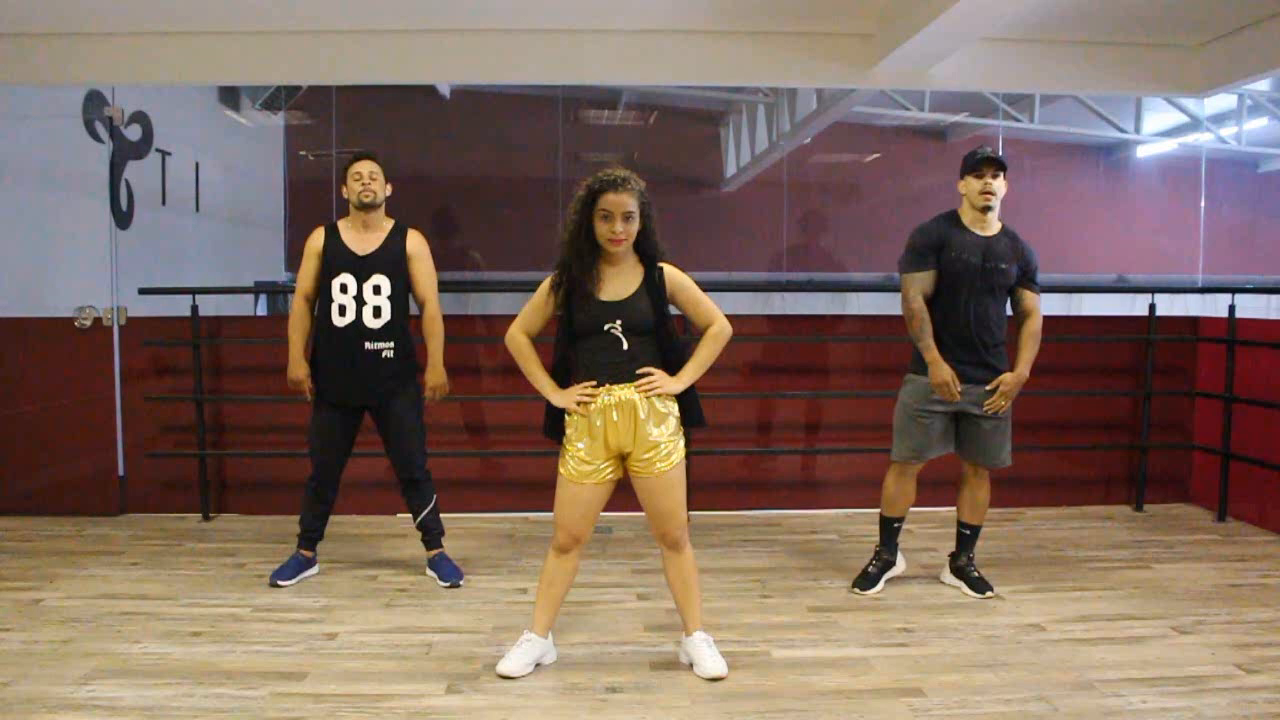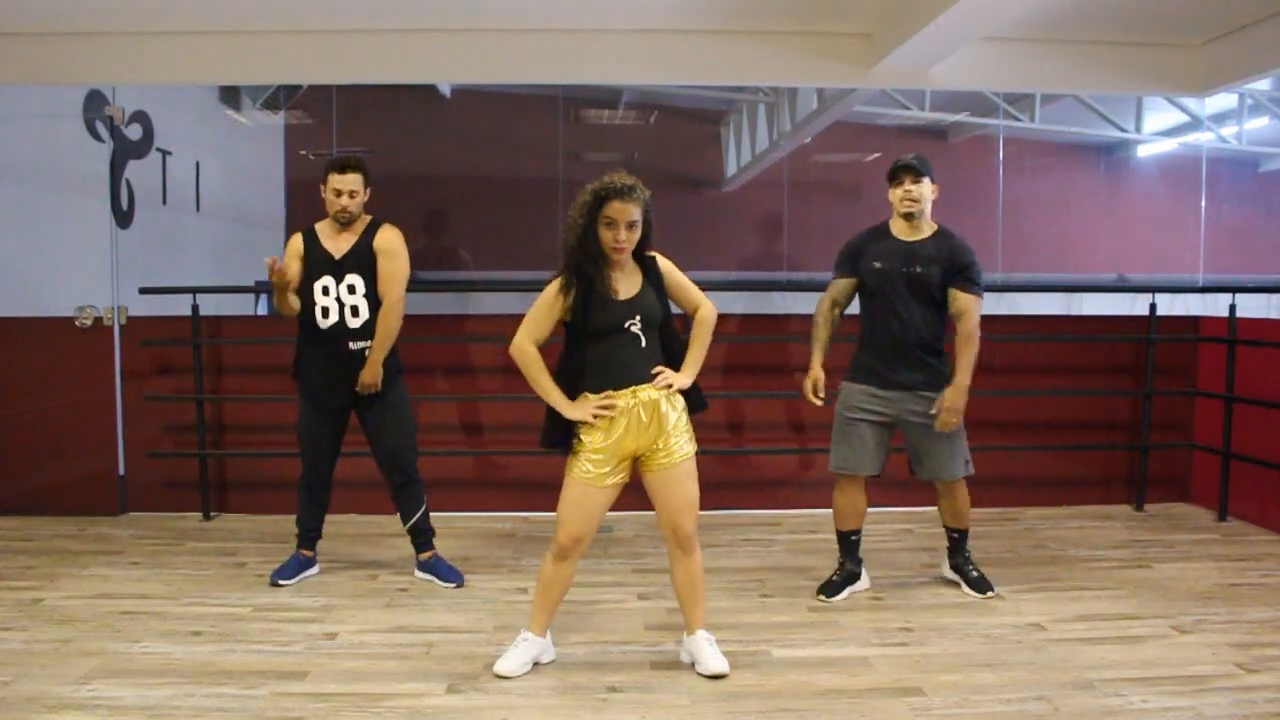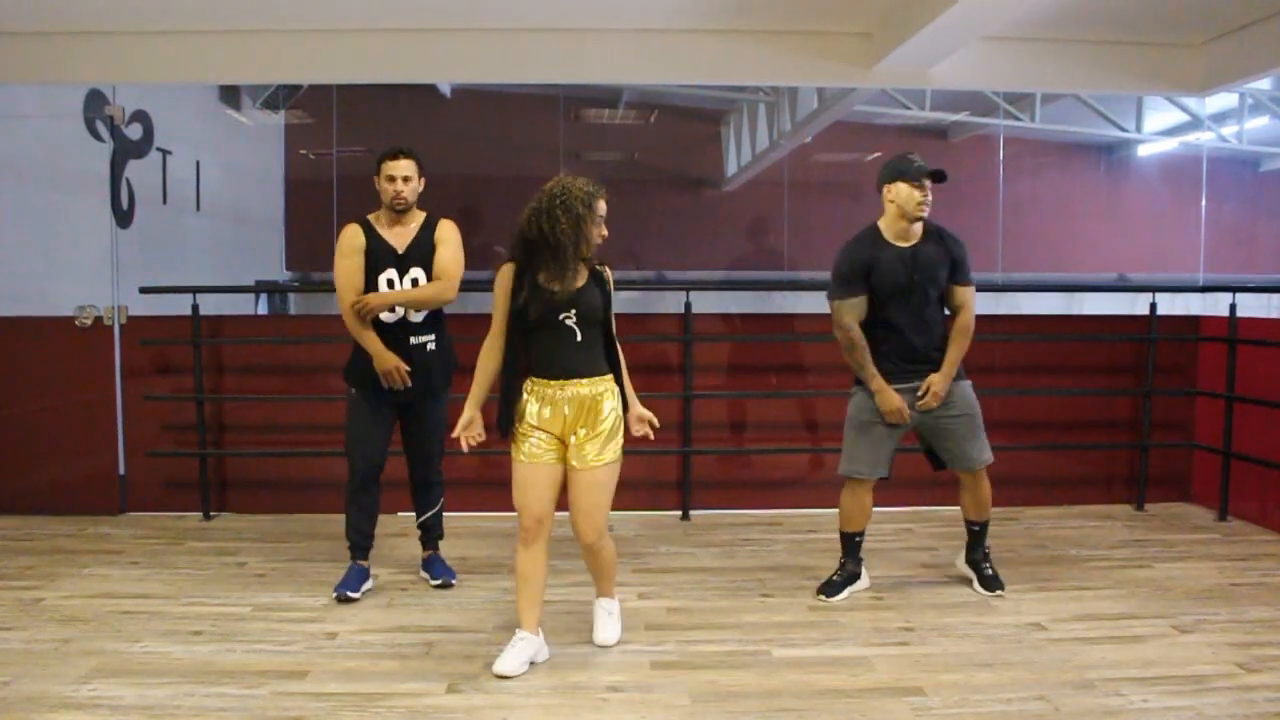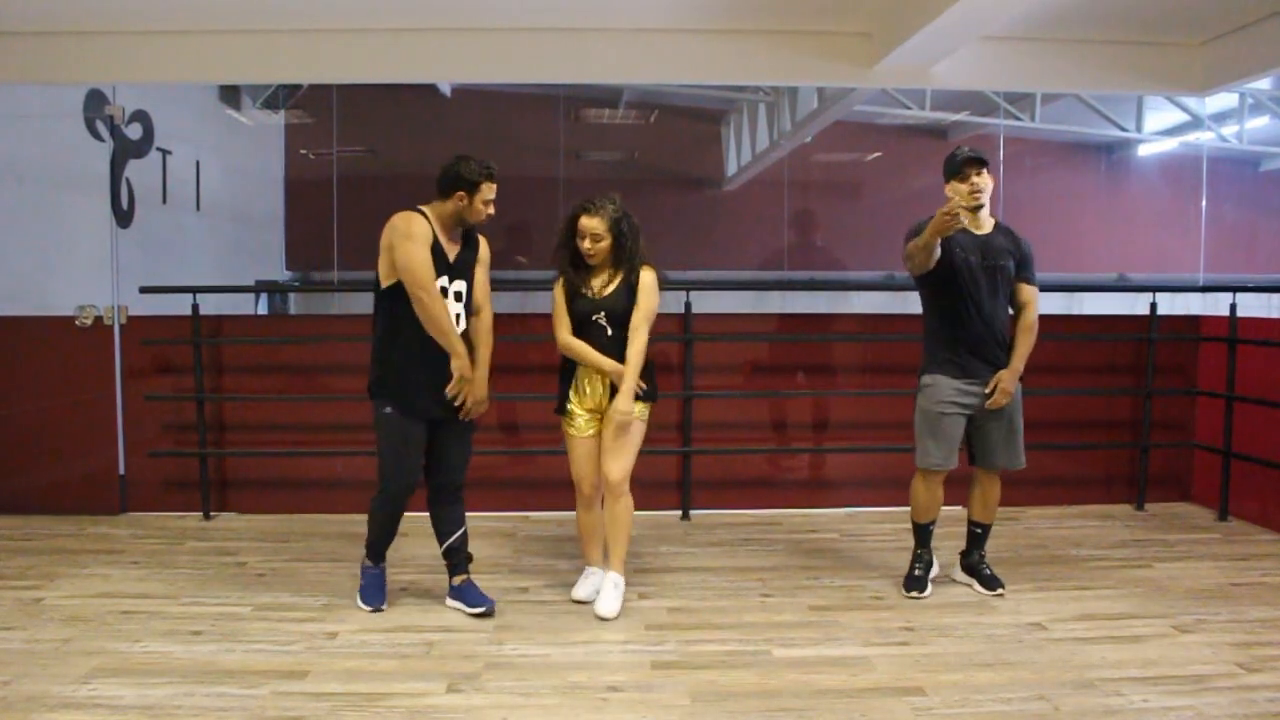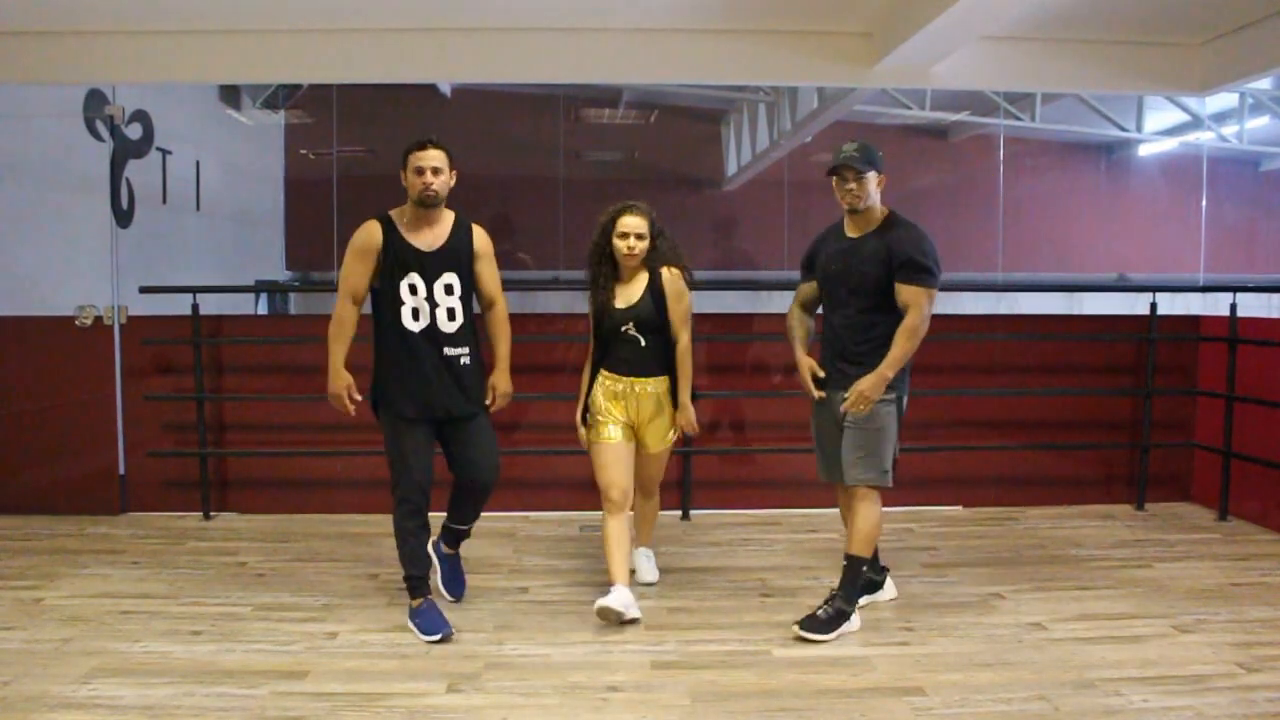
dt=1s
person 1, frame 1
left shoulder: (662, 276)
right shoulder: (568, 279)
left elbow: (719, 327)
right elbow: (518, 335)
left wrist: (682, 380)
right wrist: (553, 391)
left hip: (653, 418)
right hip: (588, 422)
left knee: (672, 534)
right knee: (567, 538)
left ankle: (696, 638)
right ankle: (537, 638)
person 1, frame 2
left shoulder: (656, 268)
right shoulder: (571, 286)
left elbow: (704, 312)
right elbow: (522, 346)
left wrist: (687, 374)
right wrist: (565, 407)
left hip: (665, 417)
right hip: (604, 424)
left knee: (684, 534)
right knee: (568, 540)
left ankle: (697, 637)
right ankle: (535, 638)
person 1, frame 3
left shoulder: (600, 278)
right shoulder: (515, 274)
right elbow: (497, 344)
left wrist: (633, 403)
right wrist: (473, 407)
left hip: (597, 408)
right hip: (538, 409)
left knee: (590, 531)
right knee: (532, 525)
left ankle: (607, 601)
right ankle: (528, 635)
person 1, frame 4
left shoulder: (642, 277)
right shoulder: (567, 279)
left elbow: (640, 336)
right elbow: (563, 338)
left wrist: (626, 388)
right wrist: (609, 366)
left hip: (627, 390)
right hip: (580, 390)
left knee: (615, 479)
right knee: (586, 488)
left ankle: (614, 573)
right ankle: (592, 569)
person 1, frame 5
left shoulder: (667, 276)
right shoulder: (603, 288)
left elbow: (683, 341)
right elbow: (594, 350)
left wrist: (686, 403)
right wrist: (583, 407)
left hip: (657, 396)
right hip: (610, 397)
left knee: (647, 486)
right knee: (615, 496)
left ankle: (643, 548)
right ankle: (620, 592)
person 2, frame 1
left shoulder: (1018, 250)
right shoulder: (933, 234)
left elbow: (1031, 315)
right elbow: (914, 300)
left wrist: (1020, 372)
right wrist: (935, 362)
left hip: (990, 380)
right hip: (934, 373)
left knee: (979, 470)
right knee: (906, 462)
left ankle: (961, 562)
right ankle: (886, 554)
person 2, frame 2
left shoulder: (956, 252)
right shoulder: (862, 246)
left elbow: (967, 321)
right elbow: (830, 304)
left wrist: (960, 385)
right wrist: (816, 362)
left hip: (929, 383)
right hip: (865, 381)
left knee: (951, 477)
right knee: (848, 475)
left ankle: (959, 559)
right ankle: (850, 566)
person 2, frame 3
left shoulder: (949, 247)
right shoulder: (856, 254)
left elbow: (965, 312)
right elbow: (847, 327)
left wrist: (946, 375)
right wrist: (879, 388)
left hip: (944, 379)
right hip: (883, 383)
left knee: (975, 468)
right knee: (859, 476)
left ankle: (977, 554)
right ankle: (851, 567)
person 2, frame 4
left shoulder: (1013, 243)
right shoulder: (934, 231)
left elbow: (1027, 311)
right elbow: (917, 263)
left wrist: (1013, 369)
right wrist: (936, 232)
left hip: (998, 377)
right hip: (943, 374)
left knee: (991, 470)
right knee: (930, 468)
left ankle: (972, 560)
right ankle: (923, 557)
person 2, frame 5
left shoulder: (907, 241)
right shoulder: (824, 243)
left elbow: (918, 315)
right elbow: (801, 304)
left wrist: (881, 377)
right wrist: (801, 355)
left hip: (877, 383)
right hip: (829, 380)
left knee: (864, 485)
right knee: (849, 484)
left ankle: (846, 601)
right ankle: (873, 575)
person 3, frame 1
left shoulder: (410, 241)
right shoulder: (322, 239)
left elbow: (429, 305)
right elbow: (303, 301)
left wrist: (435, 364)
right wrist: (296, 358)
left hip: (395, 378)
right hip: (334, 378)
left knee: (413, 468)
right knee: (323, 470)
left ankle: (435, 553)
right ankle: (306, 553)
person 3, frame 2
left shoulder: (386, 238)
right shoulder: (301, 242)
left elbow: (393, 304)
right elbow: (291, 309)
left wrist: (375, 363)
right wrist: (279, 285)
left hip: (377, 372)
right hip: (319, 376)
left knee: (402, 466)
right knee: (315, 469)
left ankle: (426, 555)
right ankle: (305, 553)
person 3, frame 3
left shoulder: (442, 231)
right shoulder: (355, 235)
left elbow: (448, 288)
right elbow: (348, 304)
left wrist: (386, 301)
right wrist: (381, 354)
left hip: (428, 369)
right hip: (372, 372)
left knee: (427, 467)
right knee: (364, 468)
left ankle: (431, 553)
right ankle: (359, 563)
person 3, frame 4
left shoulder: (477, 245)
right shoulder: (408, 227)
left elbow: (481, 312)
right elbow: (424, 296)
left wrist: (479, 376)
right wrist: (459, 356)
left hip: (449, 383)
right hip: (402, 384)
left knee: (449, 484)
right knee: (398, 480)
left ankle: (458, 578)
right ankle: (374, 562)
person 3, frame 5
left shoulder: (473, 237)
right shoulder: (374, 235)
left elbow: (493, 303)
right elbow: (348, 299)
left wrist: (502, 366)
right wrist: (337, 365)
left hip: (463, 384)
right hip: (403, 389)
left knee: (480, 476)
right knee: (412, 492)
left ankle: (448, 546)
right ankle: (419, 598)
